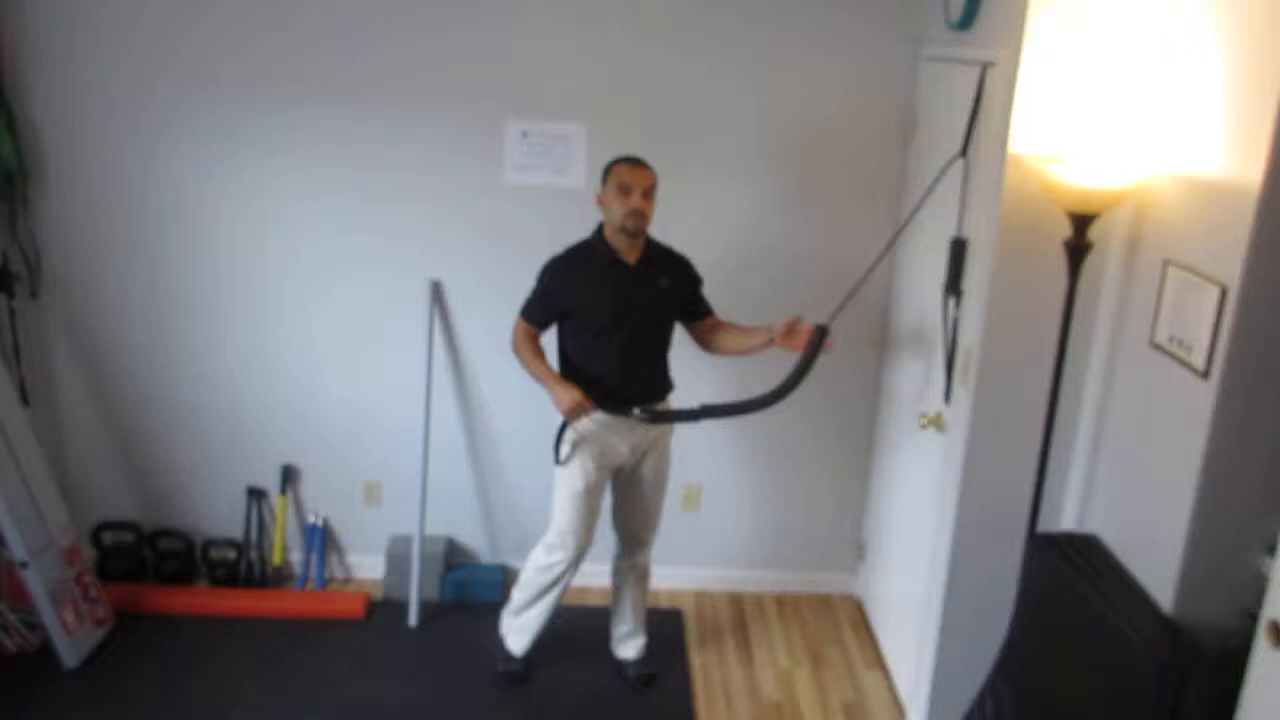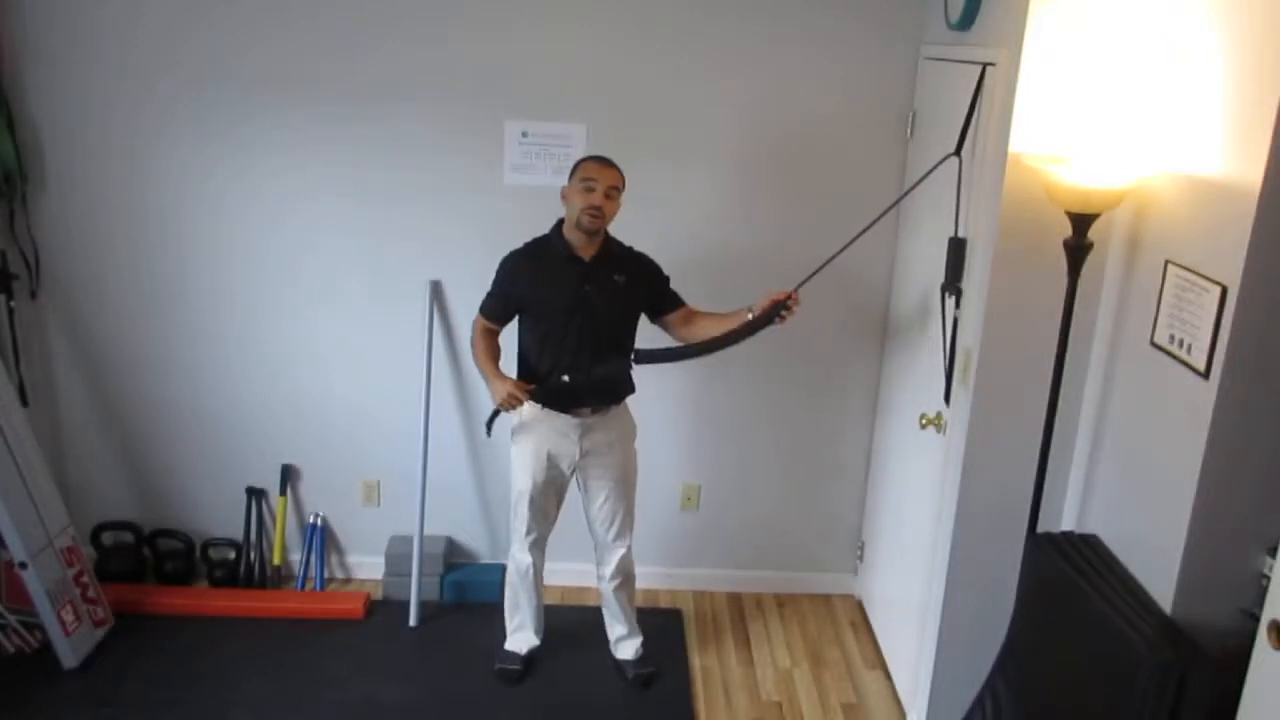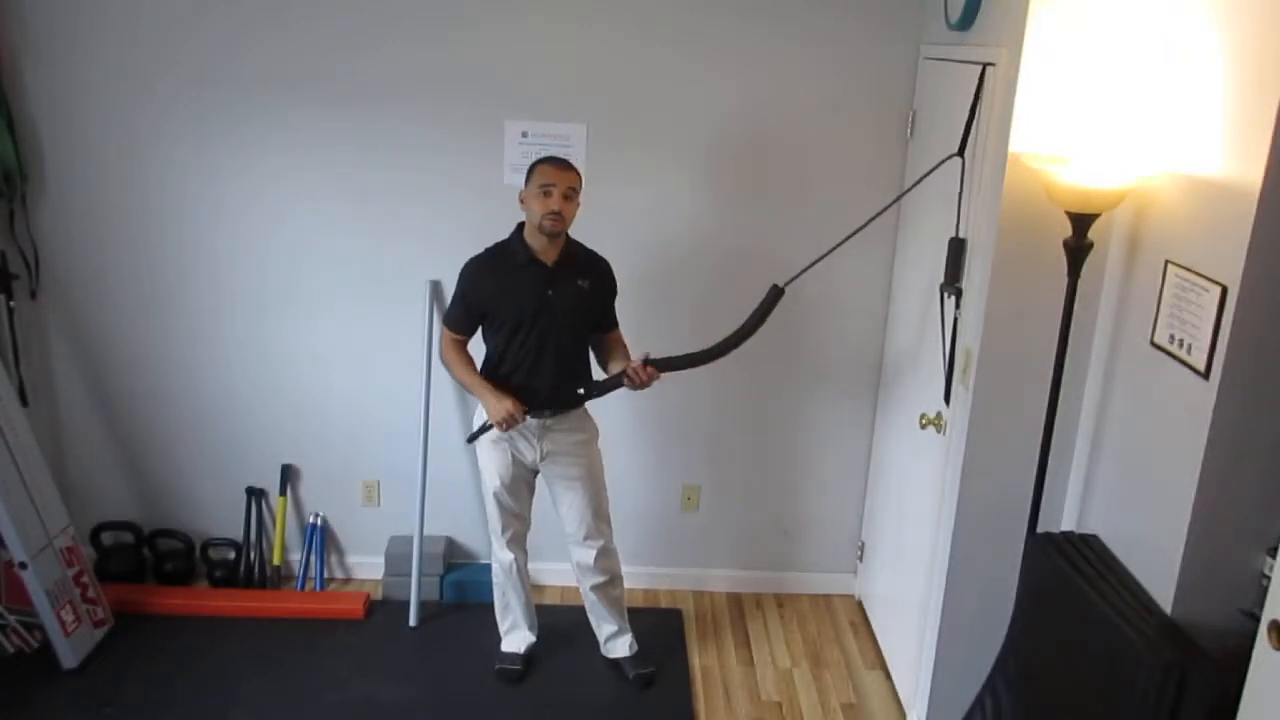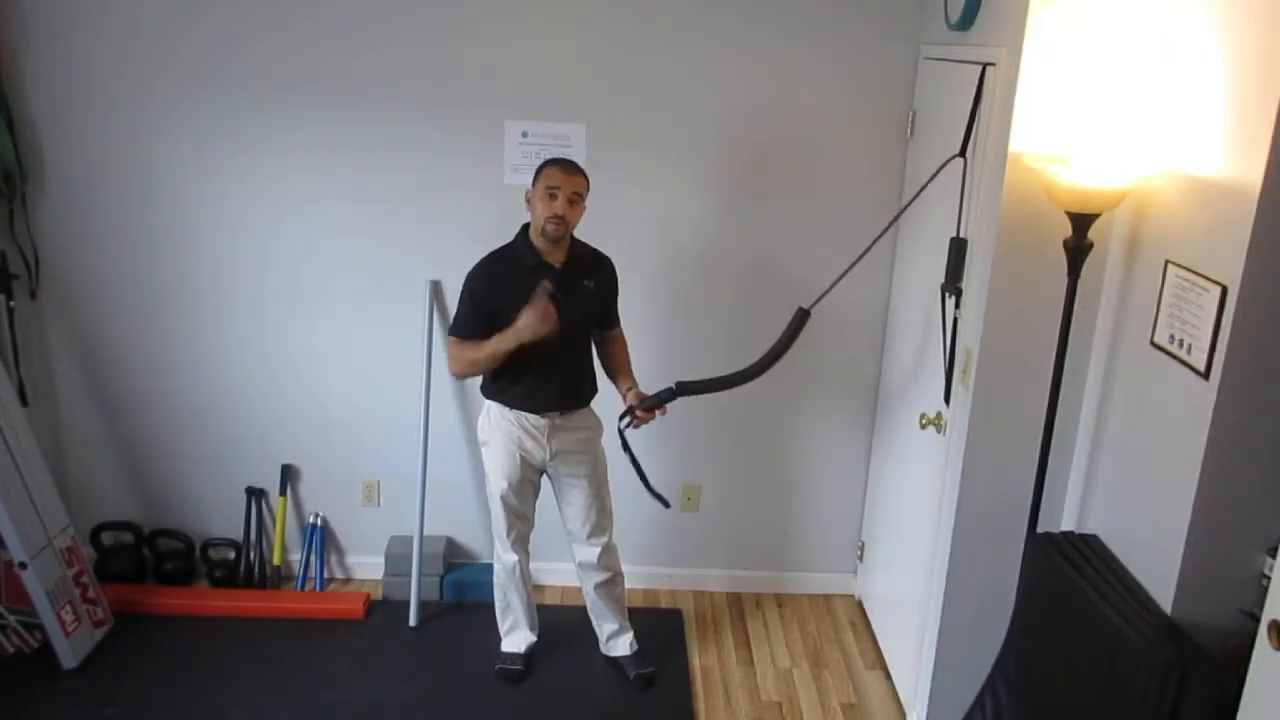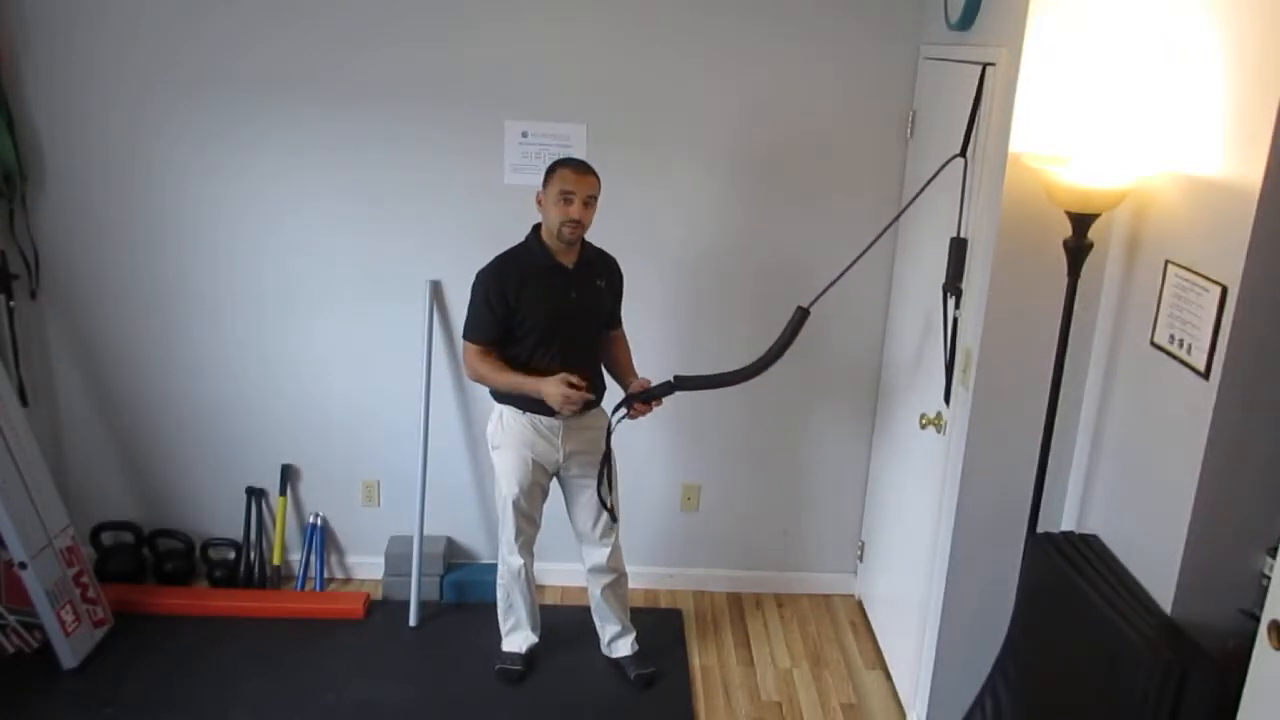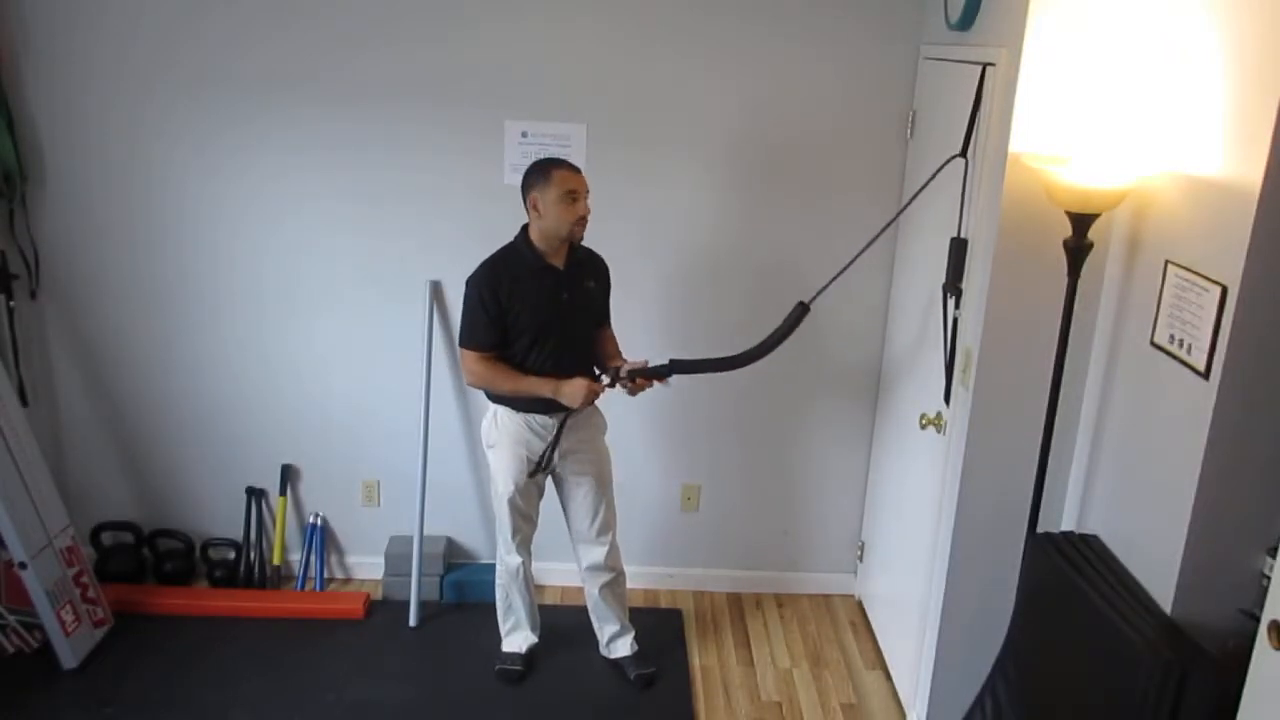
dt=0.7s
person 1, frame 1
left shoulder: (675, 269)
right shoulder: (568, 269)
left elbow: (709, 333)
right elbow: (523, 335)
left wrist: (771, 337)
right wrist: (555, 384)
left hip: (652, 426)
right hip: (591, 425)
left knee: (637, 544)
right knee: (567, 543)
left ankle: (628, 645)
right ankle: (513, 636)
person 1, frame 2
left shoulder: (636, 268)
right shoulder: (524, 263)
left elbow: (685, 325)
right elbow: (484, 329)
left wrist: (751, 315)
right wrist: (493, 377)
left hip: (608, 425)
right hip: (540, 422)
left knee: (615, 543)
right knee: (528, 540)
left ankle: (626, 644)
right ankle: (520, 639)
person 1, frame 3
left shoulder: (594, 270)
right shoulder: (484, 269)
left elbow: (607, 339)
right elbow: (451, 344)
left wrist: (626, 366)
right wrist: (487, 394)
left hip: (571, 425)
right hip: (502, 428)
left knee: (593, 542)
right knee: (507, 542)
left ankle: (618, 643)
right ankle: (516, 639)
person 1, frame 4
left shoulder: (598, 268)
right shoulder: (491, 272)
left elbow: (609, 335)
right elbow: (458, 360)
left wrist: (628, 387)
right wrist: (517, 334)
left hip: (577, 423)
right hip: (510, 423)
left knee: (595, 541)
right knee: (510, 544)
left ankle: (618, 642)
right ankle: (516, 639)
person 1, frame 5
left shoulder: (605, 269)
right shoulder: (502, 274)
right elbow: (475, 361)
left wrist: (629, 380)
right wrist: (540, 386)
left hip: (589, 426)
right hip: (522, 426)
left knee: (602, 543)
right knee: (516, 545)
left ankle: (619, 642)
right ankle: (517, 640)
person 1, frame 6
left shoulder: (593, 267)
right shoulder: (493, 277)
right elbow: (475, 369)
left wrist: (620, 366)
right wrist: (555, 387)
left hip: (582, 423)
right hip: (515, 425)
left knee: (599, 543)
right knee: (514, 546)
left ankle: (619, 643)
right ankle: (517, 640)
